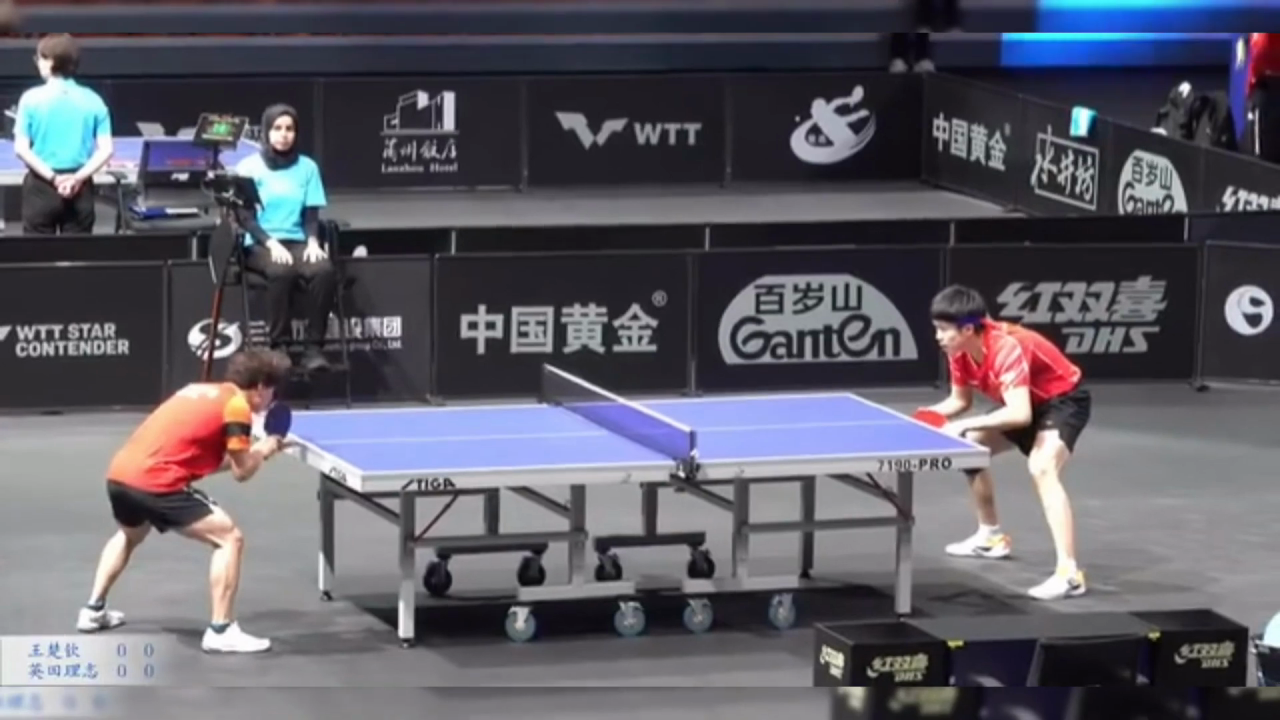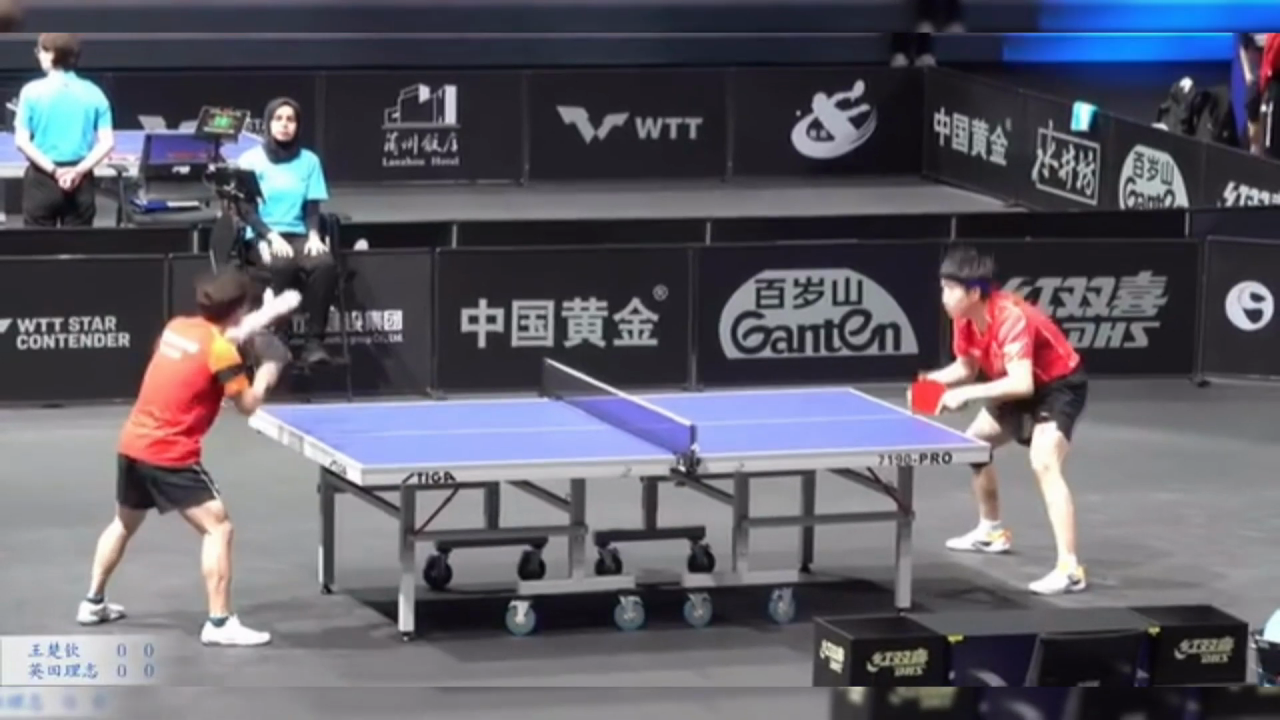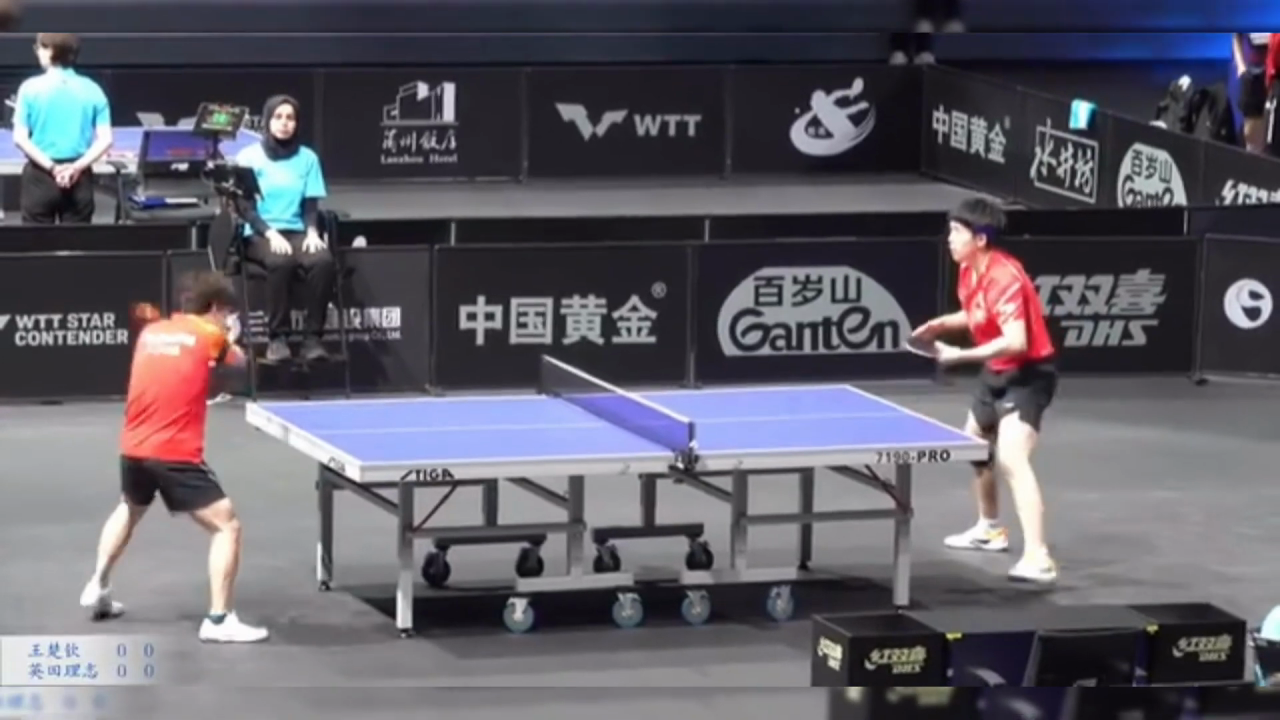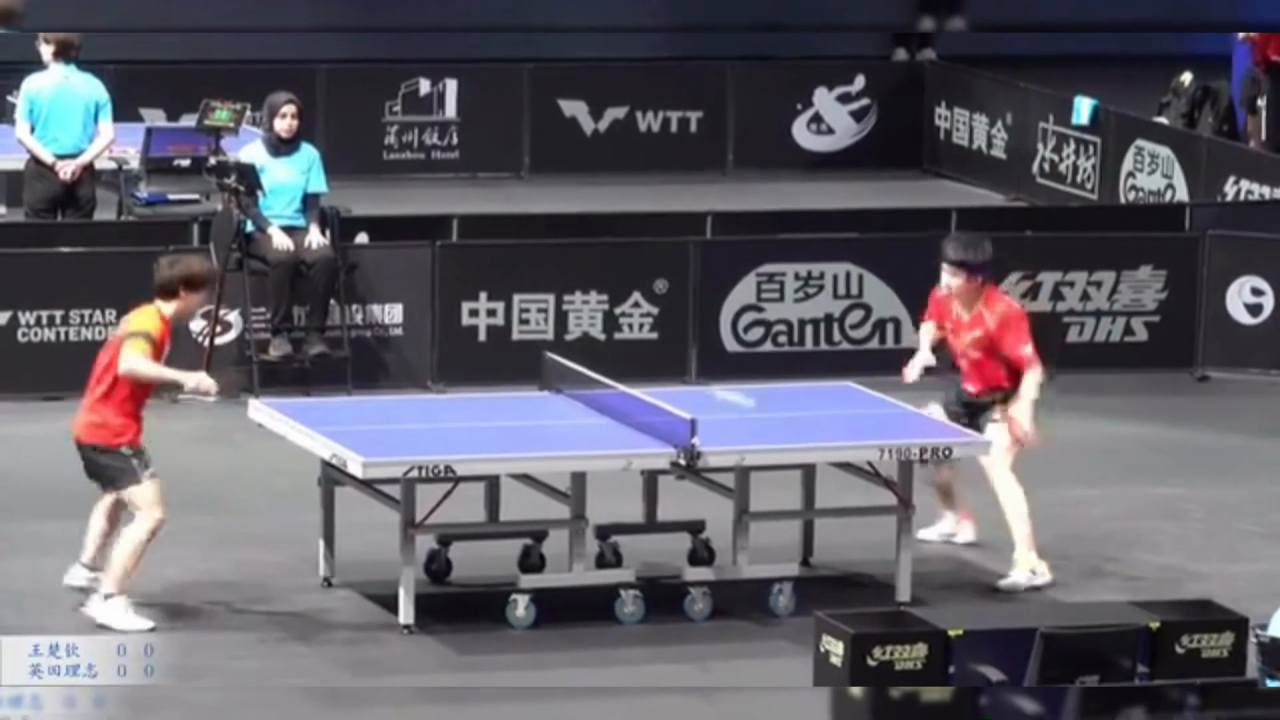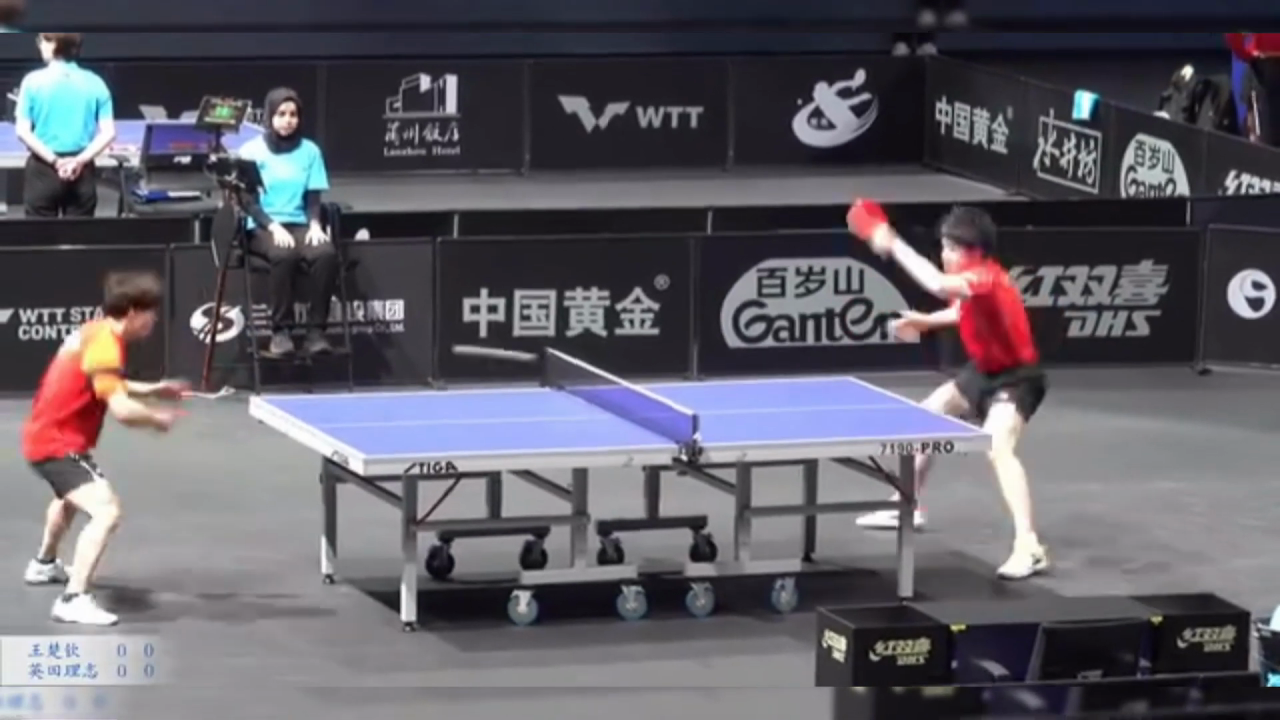
dt=0.5s
person 1, frame 1
left shoulder: (1007, 348)
right shoulder: (960, 351)
left elbow: (1020, 414)
right elbow: (960, 399)
left wrist: (965, 425)
right wrist: (930, 415)
left hip: (1064, 400)
right hip: (1027, 402)
left knee: (1041, 468)
left ankle: (1069, 573)
right ankle: (991, 537)
person 1, frame 2
left shoulder: (1011, 318)
right shoulder: (965, 319)
left elbow: (1021, 383)
right elbow: (965, 367)
left wrist: (968, 396)
right wrist: (932, 381)
left hip: (1060, 387)
right hip: (1023, 390)
left knee: (1044, 463)
right knee: (975, 442)
left ankle: (1069, 568)
right ankle: (991, 531)
person 1, frame 3
left shoulder: (1004, 276)
right shoulder: (969, 271)
left elbow: (1016, 342)
left wrist: (960, 355)
right wrist: (941, 324)
left hip: (1028, 374)
right hip: (998, 373)
left knee: (1011, 459)
left ankle: (1037, 557)
right ankle: (989, 528)
person 1, frame 4
left shoulder: (1005, 313)
right shoulder: (944, 296)
left elbow: (1033, 369)
right elbow: (931, 328)
left wrist: (1022, 411)
right wrist: (923, 351)
left hip: (1007, 397)
right hip: (970, 392)
left knee: (995, 465)
left ankle: (1030, 564)
right ankle: (957, 519)
person 1, frame 5
left shoulder: (987, 280)
right shoulder: (967, 281)
left elbow: (941, 285)
left wrist: (894, 245)
right wrist: (921, 321)
left hip: (1016, 378)
right hip: (983, 371)
left knee: (998, 450)
left ankle: (1028, 548)
person 2, frame 1
left shoulder: (201, 392)
right shoulder: (237, 406)
right elbow: (242, 471)
left wrist: (254, 451)
right wrist: (264, 448)
left hip: (119, 474)
right hip: (155, 483)
left knee: (129, 535)
right knee: (230, 538)
left ankle: (93, 610)
right ankle: (220, 631)
person 2, frame 2
left shoulder: (177, 326)
right shoulder: (221, 350)
right elbow: (248, 404)
left wrist: (268, 313)
right wrist: (267, 372)
left hip: (133, 444)
right hip: (171, 455)
left knee: (124, 523)
right knee: (218, 529)
left ankle: (94, 603)
right ankle: (219, 623)
person 2, frame 3
left shoulder: (149, 332)
right shoulder: (208, 334)
right elbow: (237, 360)
left hip: (134, 447)
right hip: (177, 454)
left knee: (127, 512)
right knee: (227, 527)
left ankle: (97, 588)
right ankle: (219, 620)
person 2, frame 4
left shoulder: (152, 320)
right shoulder: (149, 323)
left elbow: (133, 368)
right elbow: (129, 366)
right wrist: (183, 377)
left hip: (97, 427)
right hip: (110, 434)
left knee: (116, 498)
right knee: (150, 513)
left ankle: (86, 570)
right ankle: (106, 600)
person 2, frame 5
left shoulder: (101, 336)
right shoulder: (102, 347)
left elbow: (109, 385)
right elbow: (122, 410)
left wrist: (154, 389)
right wrist: (157, 418)
left hip: (45, 436)
right hip: (57, 445)
left knee: (69, 494)
right knee: (107, 514)
left ankle: (43, 564)
right ankle: (74, 598)
person 3, frame 1
left shoulder: (307, 167)
right shoulder: (248, 166)
left elbow: (311, 213)
right elbow: (244, 216)
left wrist: (312, 242)
right wrist: (271, 243)
left hip: (297, 242)
right hip: (260, 244)
left knee: (324, 271)
right knee: (282, 272)
left ankle: (313, 347)
right ankle: (278, 346)
person 3, frame 2
left shoulder: (309, 160)
right shoulder: (251, 160)
left elbow: (312, 207)
right elbow: (245, 208)
left wrist: (313, 235)
right wrist: (272, 236)
left hip: (299, 235)
right hip: (262, 238)
left knee: (325, 264)
right knee: (283, 266)
left ankle: (314, 340)
person 3, frame 3
left shoulder: (307, 158)
right shoulder: (249, 156)
left elbow: (311, 204)
right elbow: (244, 206)
left wrist: (311, 232)
right wrist: (270, 233)
left hip: (297, 232)
right hip: (260, 234)
left knee: (323, 261)
right knee: (281, 262)
left ankle: (312, 337)
right ankle: (277, 337)
person 3, frame 4
left shoulder: (309, 154)
right shoulder: (250, 154)
left elbow: (312, 200)
right elbow: (247, 203)
left wrist: (313, 228)
right wrist: (272, 230)
left hip: (298, 228)
right hip: (261, 231)
left knee: (325, 258)
right knee: (283, 258)
left ankle: (314, 333)
right ankle: (279, 333)
person 3, frame 5
left shoulder: (310, 150)
right shoulder: (251, 150)
left elbow: (313, 197)
right elbow: (248, 201)
left wrist: (314, 224)
right wrist: (274, 226)
left hip: (299, 224)
right hip: (262, 227)
left knee: (326, 254)
right knee: (285, 255)
left ankle: (316, 330)
right ankle: (280, 330)
person 4, frame 1
left shoulder: (32, 98)
right shoulder: (92, 100)
left elbow: (21, 149)
right elbow: (106, 149)
left wrist: (53, 178)
right wrist: (78, 178)
left hip: (41, 187)
right hip: (80, 188)
person 4, frame 2
left shoulder: (32, 91)
right shoulder: (93, 92)
left elbow: (22, 141)
right elbow: (107, 142)
left wrist: (54, 171)
right wrist: (78, 171)
left hip: (41, 179)
right hip: (80, 180)
person 4, frame 3
left shoulder: (31, 87)
right shoulder: (92, 89)
left elbow: (20, 138)
right elbow: (105, 139)
left wrist: (52, 168)
right wrist: (77, 167)
left hip: (40, 176)
right hip: (79, 177)
person 4, frame 4
left shoulder: (33, 84)
right shoulder: (94, 85)
left elbow: (22, 134)
right elbow: (107, 135)
left wrist: (53, 163)
right wrist: (79, 163)
left hip: (42, 172)
right hip: (81, 173)
person 4, frame 5
left shoulder: (33, 81)
right shoulder: (95, 82)
left elbow: (23, 131)
right elbow: (108, 132)
left wrist: (54, 160)
right wrist: (80, 160)
left hip: (43, 169)
right hip: (81, 171)
